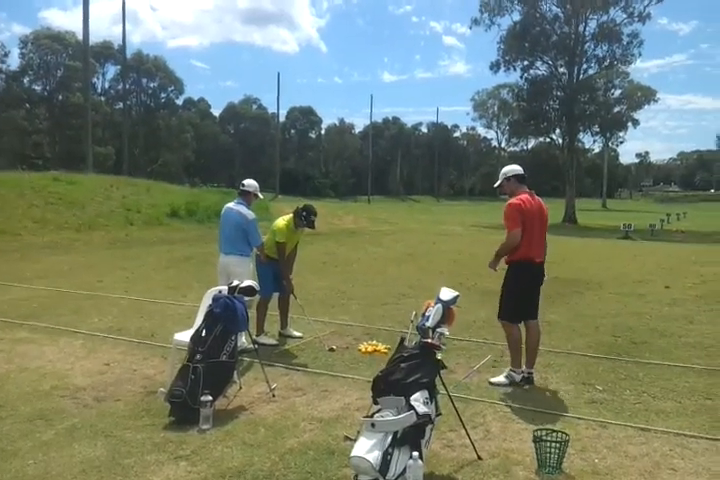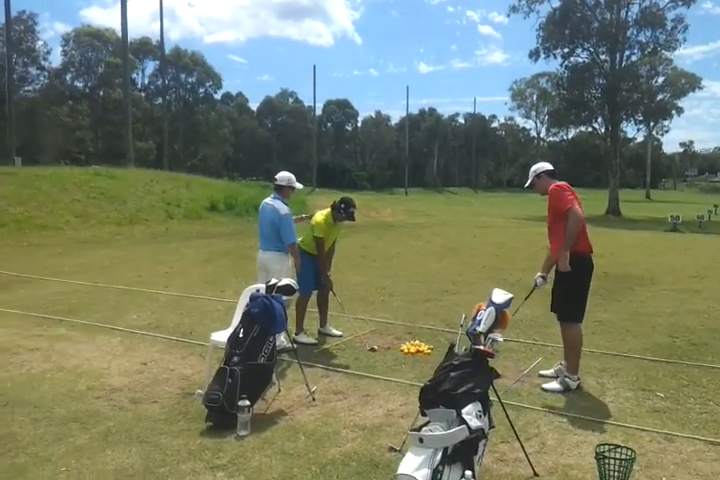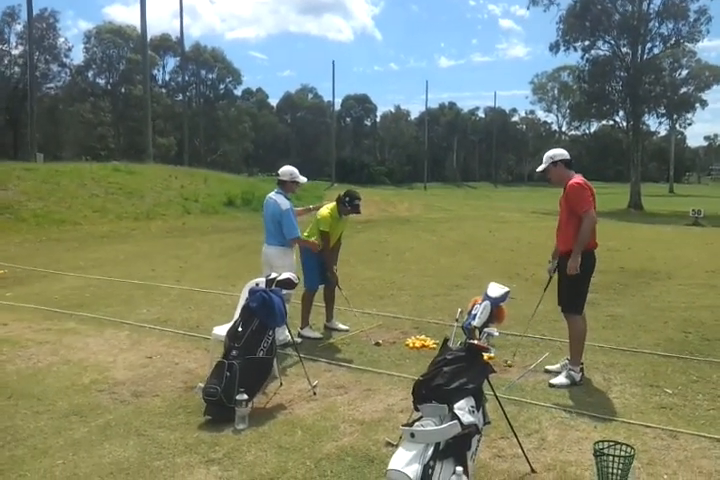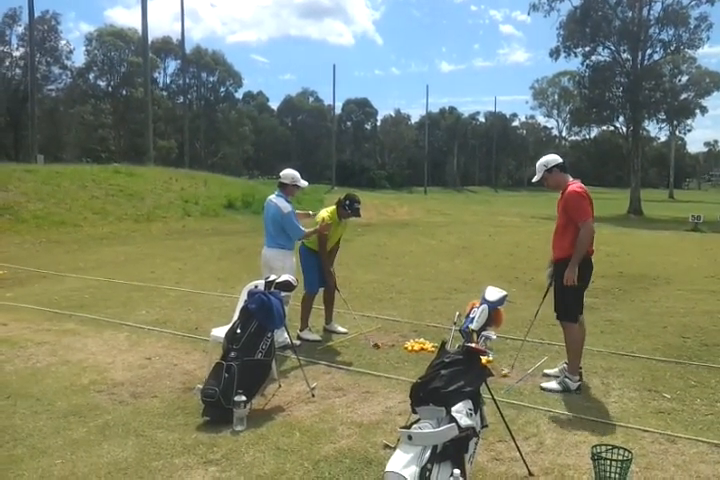
dt=1s
person 1, frame 1
left shoulder: (515, 204)
right shoulder: (539, 203)
left elbow: (514, 239)
left wrist: (496, 258)
left hip: (520, 268)
right hip: (536, 267)
left knee: (509, 320)
right knee: (531, 320)
left ankle: (516, 372)
right ankle: (529, 371)
person 1, frame 2
left shoulder: (558, 189)
right shoulder: (557, 196)
left elbow: (577, 217)
right elbow: (556, 240)
left wrist: (565, 252)
right wrist: (543, 272)
left hip: (575, 263)
right hip: (568, 263)
left knee: (571, 320)
right knee: (564, 318)
left ankle: (571, 377)
right ankle: (566, 366)
person 1, frame 3
left shoulder: (576, 185)
right shoulder: (569, 189)
left elbow: (590, 220)
left wrist: (576, 256)
right wrist: (555, 257)
left hip: (577, 259)
right hip: (568, 258)
left knee: (573, 312)
right knee: (572, 312)
left ankle: (575, 370)
right ankle: (573, 362)
person 1, frame 4
left shoulder: (575, 193)
right shoulder: (566, 194)
left elbow: (587, 230)
left wrist: (572, 266)
right wrist: (554, 264)
left hip: (573, 266)
right hip: (566, 263)
left knee: (568, 320)
right knee: (574, 317)
left ankle: (572, 378)
right ankle: (572, 366)
person 2, frame 1
left shoulder: (226, 208)
right shoulder: (248, 215)
right elbow: (257, 244)
right wrist: (264, 256)
left hip: (223, 258)
right hip: (240, 262)
right ankle: (238, 341)
person 2, frame 2
left shoulder: (265, 204)
right shoulder: (282, 210)
right elbow: (290, 242)
left wrist: (303, 218)
right wrist: (297, 260)
left hip: (262, 255)
right hip: (278, 258)
right ankle: (277, 341)
person 2, frame 3
left shoulder: (270, 198)
right shoulder: (284, 204)
right elbow: (293, 237)
left wrist: (311, 208)
right wrist: (309, 244)
left hip: (268, 249)
right hip: (281, 253)
right knee: (282, 296)
right ankle: (280, 336)
person 2, frame 4
left shoulder: (270, 200)
right shoulder: (285, 207)
right elbow: (299, 235)
left wrist: (311, 214)
right wrist: (318, 230)
left hip: (268, 252)
right hip: (282, 256)
right knee: (281, 297)
right ankle: (279, 338)
person 3, frame 1
left shoulder: (299, 226)
right shoulder: (282, 226)
left elbow: (293, 249)
right elbow: (281, 256)
left wrist: (289, 273)
right wrist: (287, 280)
left hip: (279, 260)
right hip: (266, 259)
left knee: (285, 292)
right knee: (266, 295)
left ankle: (284, 328)
right ankle: (260, 334)
person 3, frame 2
left shoulder: (338, 220)
right shoulder: (320, 221)
left elbow: (331, 245)
right elbow: (320, 251)
left wrist: (328, 270)
right wrist: (326, 276)
left hip: (317, 255)
right hip: (305, 254)
left knee: (324, 289)
right knee: (306, 292)
left ankle: (323, 326)
right ankle: (298, 333)
person 3, frame 3
left shoulder: (344, 215)
right shoulder: (325, 215)
left elbow: (337, 240)
right elbow: (325, 245)
left wrist: (334, 265)
right wrist: (331, 270)
left hip: (324, 250)
right hip: (310, 249)
left knee: (331, 284)
right knee: (312, 287)
left ankle: (330, 320)
right ankle: (304, 327)
person 3, frame 4
left shoulder: (344, 218)
right shoulder: (325, 218)
left elbow: (336, 243)
right elbow: (322, 247)
left wrist: (330, 267)
right wrist: (327, 271)
left hip: (322, 253)
right hip: (310, 251)
left knee: (330, 286)
right knee: (312, 290)
left ankle: (329, 323)
right ankle: (303, 329)
